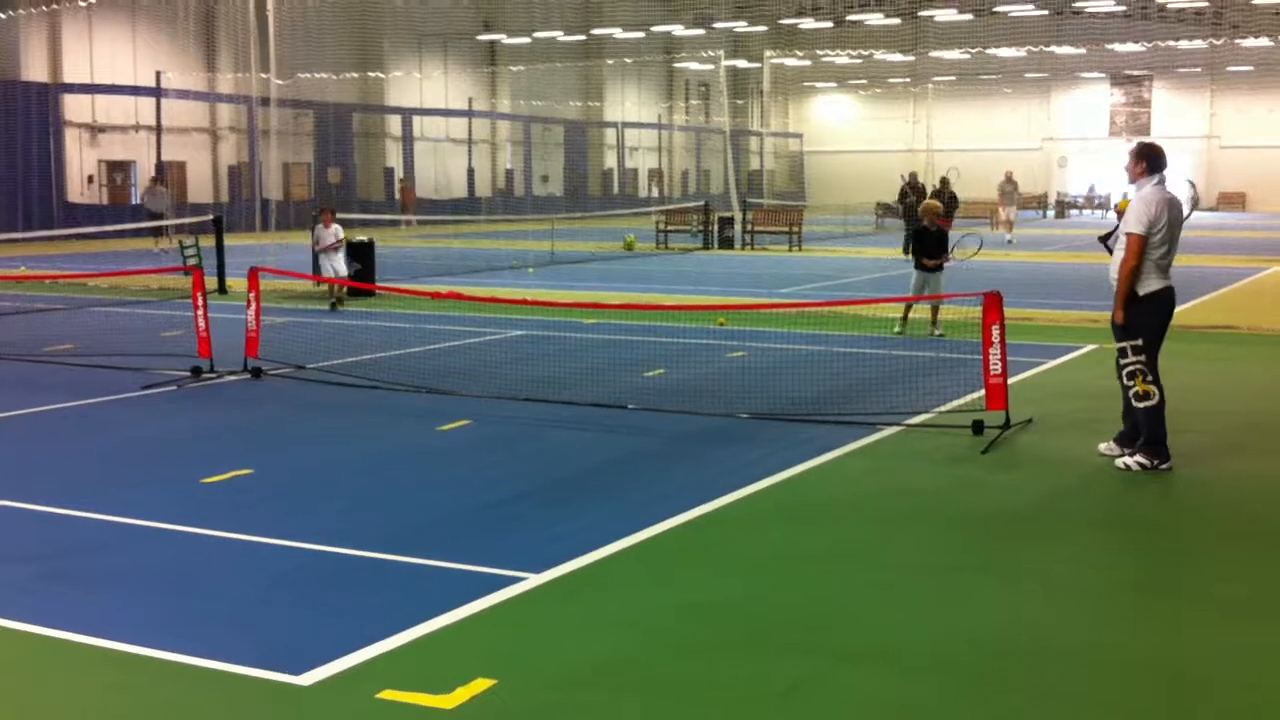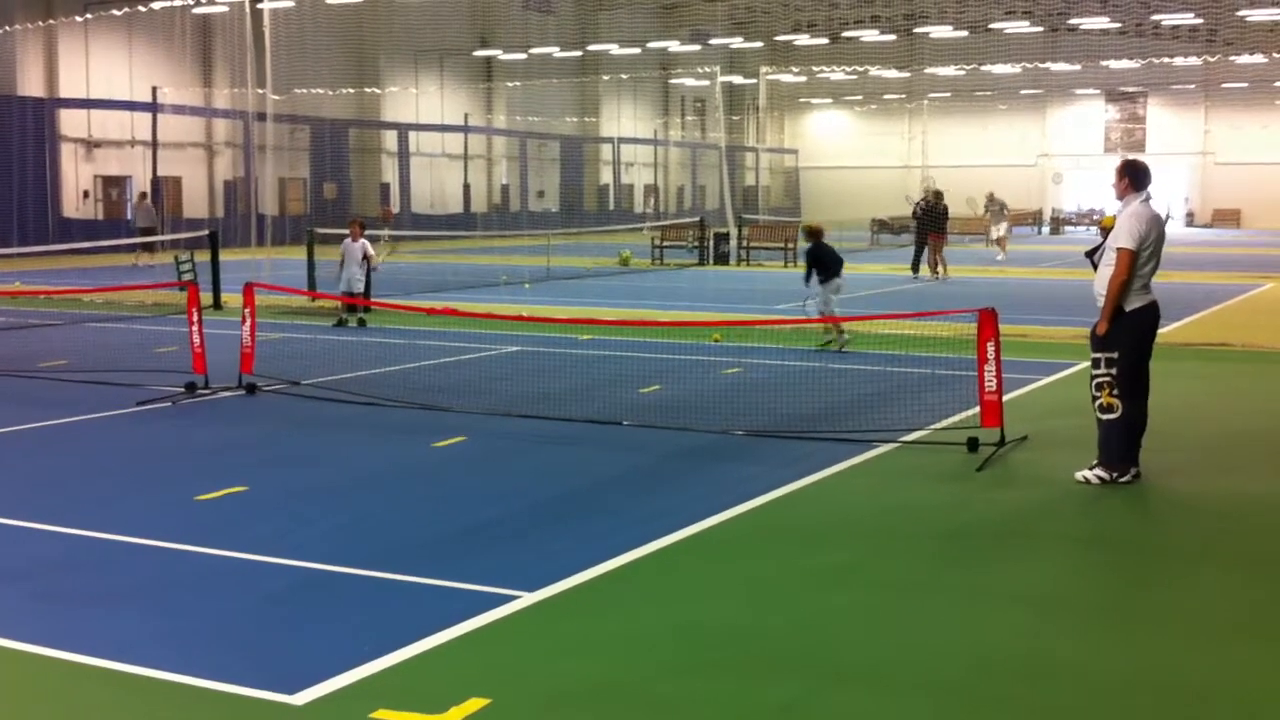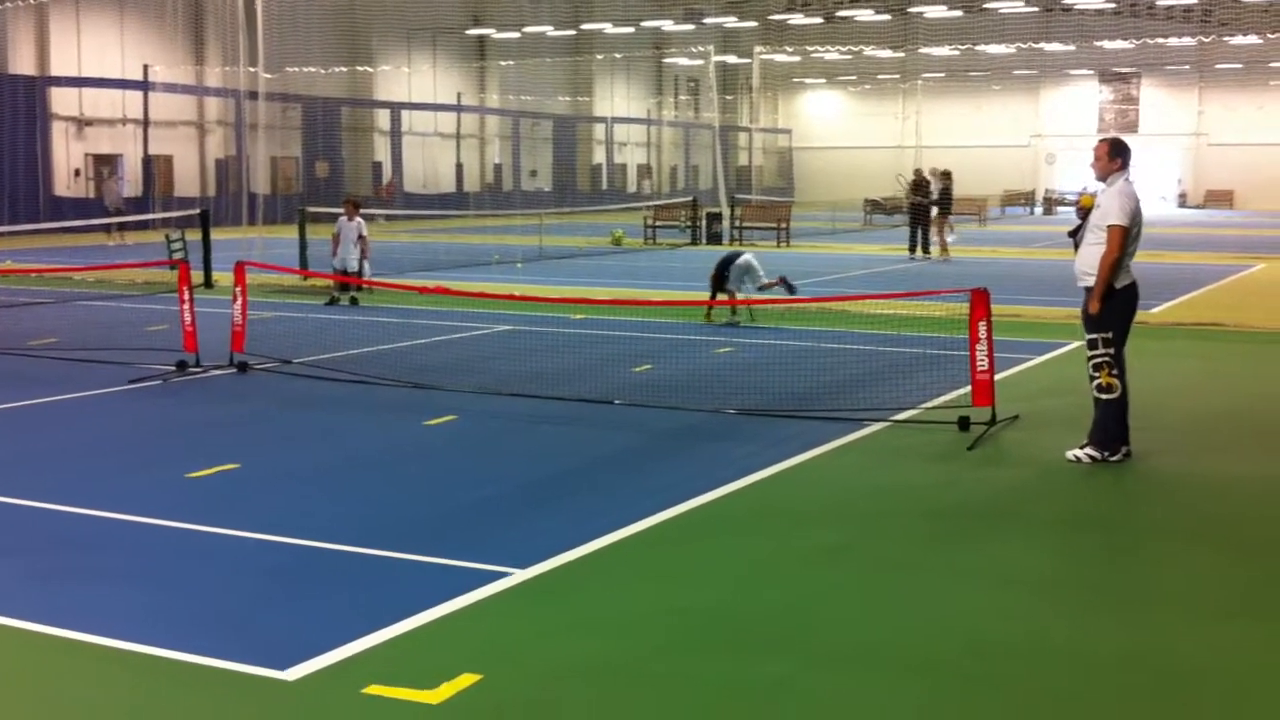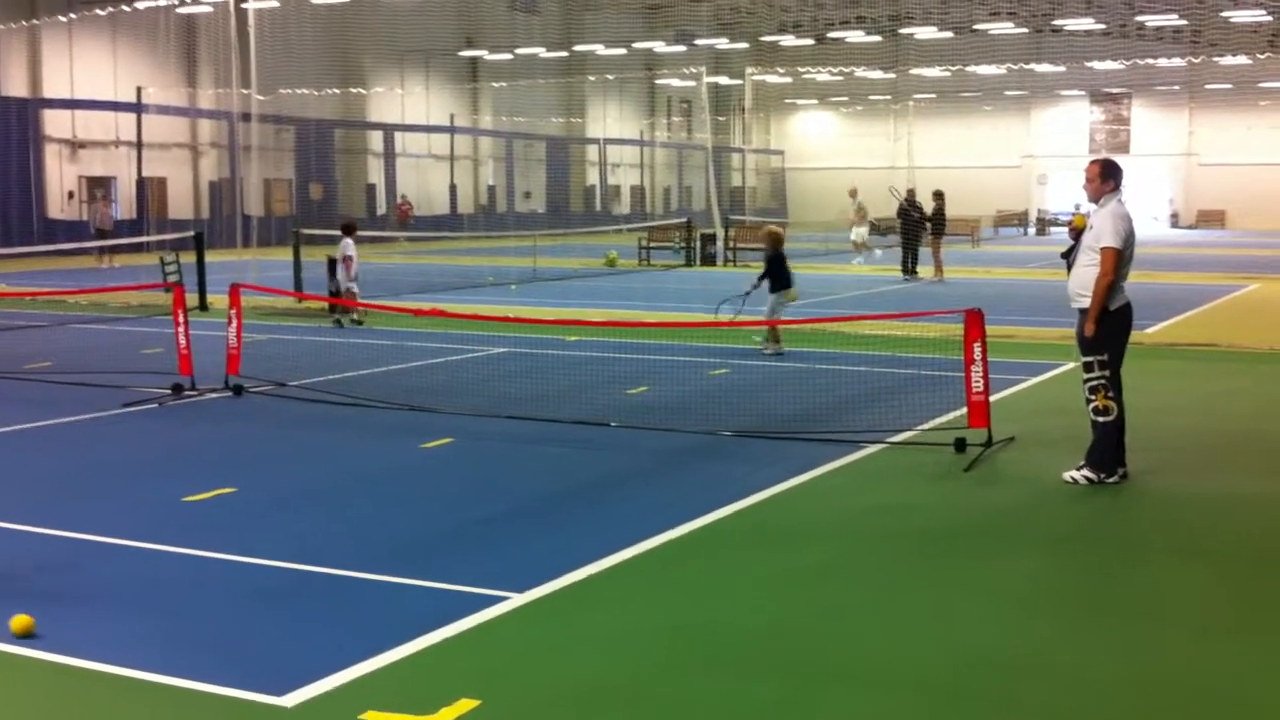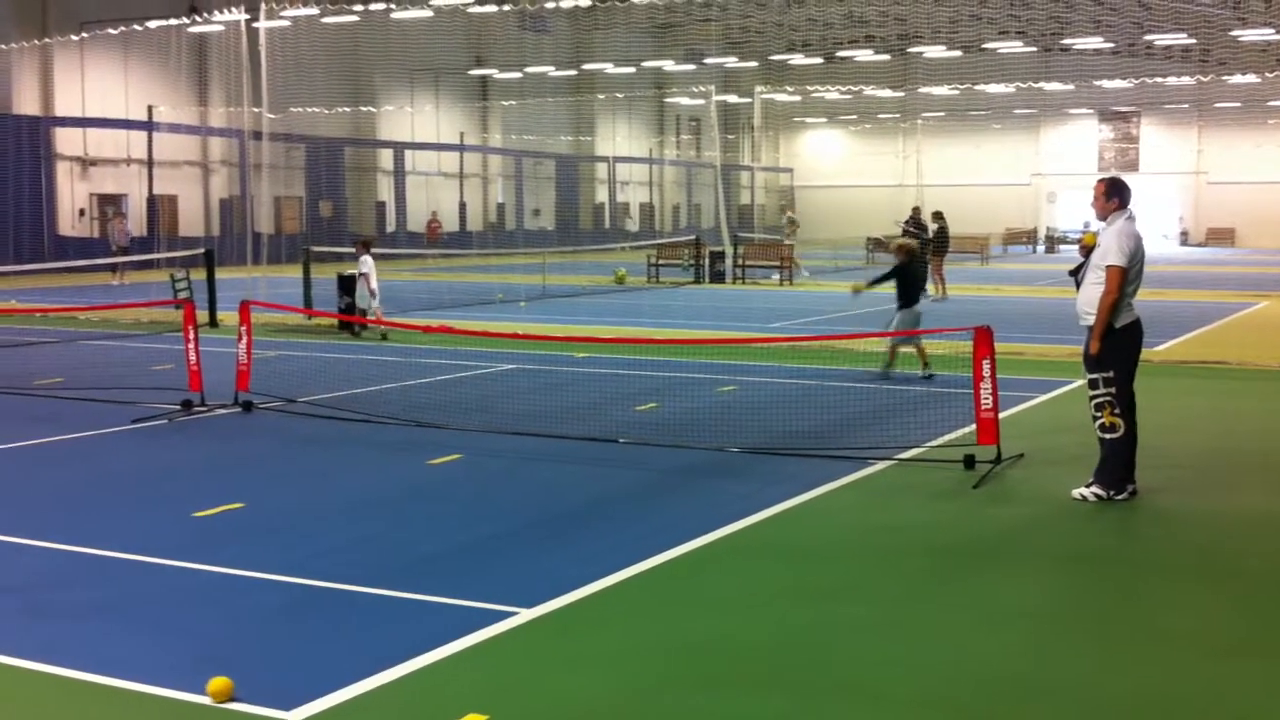
dt=1s
person 1, frame 1
left shoulder: (1143, 201)
right shoulder: (1171, 201)
left elbow: (1132, 260)
left wrist: (1119, 305)
right wrist: (1126, 224)
left hip: (1141, 298)
right hip: (1158, 293)
left knee: (1139, 375)
right knee: (1132, 372)
left ankle: (1154, 452)
right ankle: (1131, 438)
person 1, frame 2
left shoulder: (1131, 217)
right shoulder: (1151, 216)
left elbow: (1122, 275)
left wrist: (1105, 319)
right wrist: (1111, 239)
left hip: (1124, 315)
right hip: (1143, 310)
left knee: (1108, 390)
right knee: (1132, 390)
left ankle: (1113, 465)
right ankle: (1126, 461)
person 1, frame 3
left shoulder: (1118, 195)
right shoulder: (1113, 192)
left elbow: (1113, 252)
left wrist: (1096, 298)
right wrist: (1087, 217)
left hip: (1109, 293)
right hip: (1109, 292)
left knee: (1103, 369)
right knee: (1108, 368)
left ankle: (1106, 444)
right ankle: (1114, 440)
person 1, frame 4
left shoulder: (1111, 215)
right shoulder: (1104, 213)
left elbow: (1107, 274)
left wrist: (1092, 320)
right wrist: (1080, 238)
left hip: (1103, 315)
right hip: (1100, 313)
left knee: (1100, 390)
right knee: (1104, 390)
left ankle: (1103, 466)
right ankle: (1110, 461)
person 1, frame 5
left shoulder: (1118, 233)
right shoulder: (1119, 230)
left elbow: (1112, 292)
left wrist: (1096, 337)
right wrist: (1090, 256)
left hip: (1111, 332)
right hip: (1120, 330)
left knee: (1108, 408)
right knee: (1118, 407)
left ankle: (1112, 483)
right ankle: (1120, 478)
